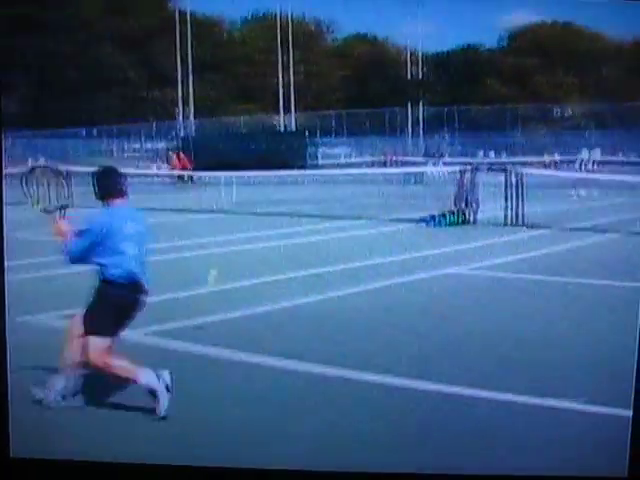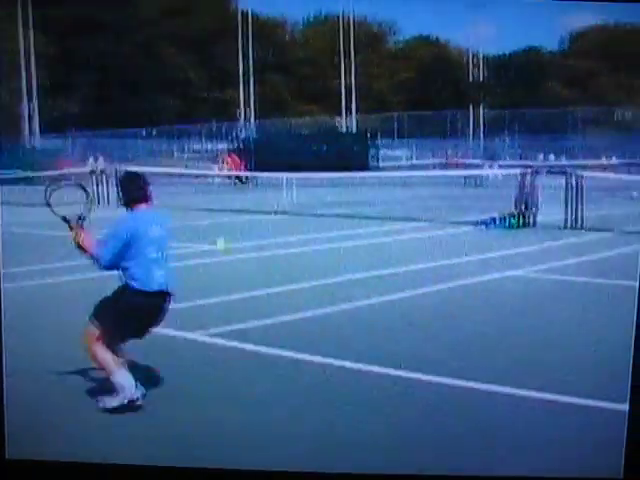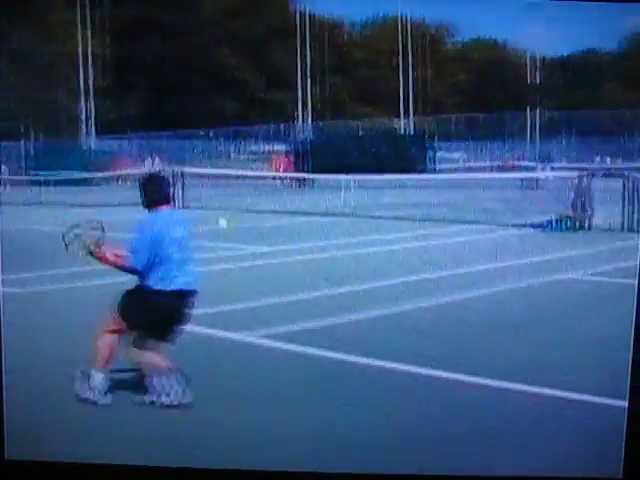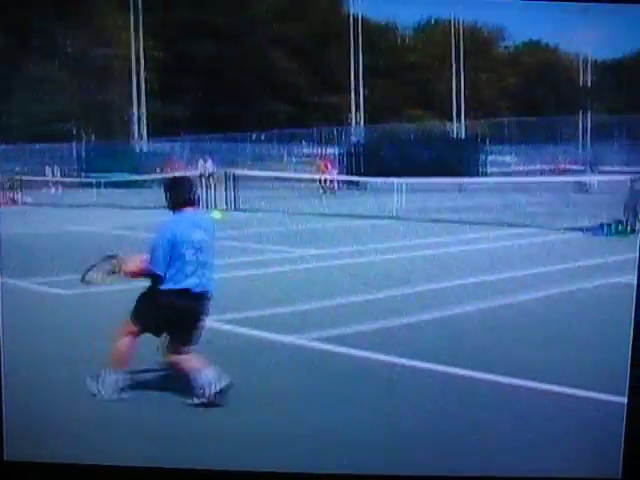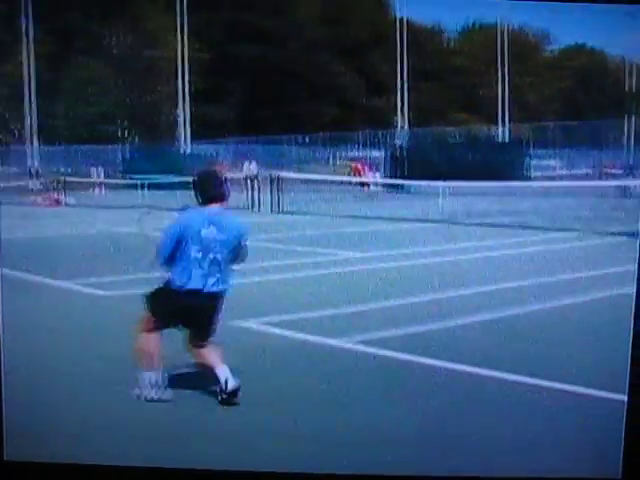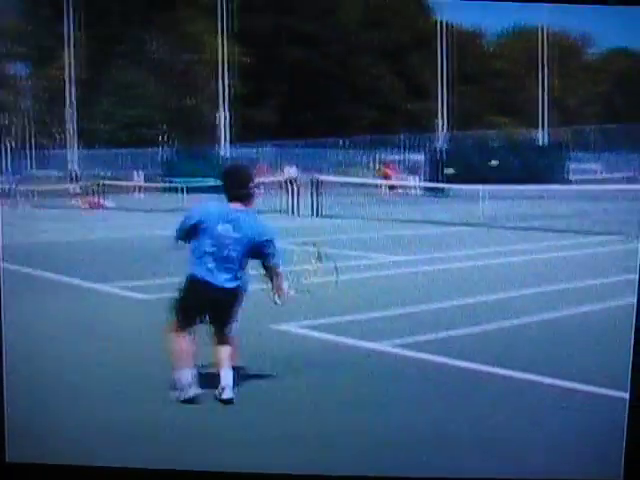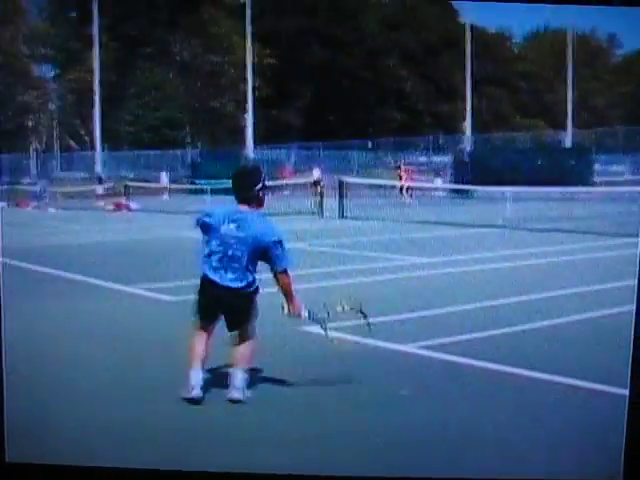
dt=0.1s
person 1, frame 1
left shoulder: (103, 219)
right shoulder: (137, 217)
left elbow: (73, 251)
left wrist: (64, 231)
right wrist: (74, 234)
left hip: (115, 290)
right hip: (133, 290)
left knee: (95, 356)
right knee: (80, 327)
left ankle: (153, 380)
right ankle: (61, 387)
person 1, frame 2
left shoulder: (127, 223)
right shoulder: (160, 221)
left elbow: (104, 259)
left wrist: (85, 242)
right wrist: (94, 243)
left hip: (137, 296)
right hip: (159, 300)
left knee: (93, 339)
right knee: (109, 341)
left ankle: (127, 387)
right ankle: (128, 389)
person 1, frame 3
left shoulder: (149, 225)
right shoulder: (180, 221)
left elbow: (137, 266)
left wrist: (109, 257)
right wrist: (118, 254)
left hip: (156, 295)
right hip: (183, 299)
left knee: (110, 329)
right knee: (141, 346)
left ankle: (96, 386)
right ankle: (171, 389)
person 1, frame 4
left shoulder: (170, 226)
right shoulder: (207, 224)
left elbow: (157, 270)
left wrist: (134, 268)
right wrist: (145, 260)
left hip: (170, 296)
right hip: (198, 301)
left knee: (128, 333)
right knee: (178, 352)
left ankle: (111, 384)
right ankle: (211, 379)
person 1, frame 5
left shoulder: (185, 219)
right shoulder: (236, 226)
left elbow: (163, 257)
right elbow: (239, 256)
left wrist: (178, 255)
left hip: (176, 294)
right hip: (211, 299)
left knee: (147, 330)
right knee: (202, 344)
left ankle: (152, 384)
right ankle: (226, 378)
person 1, frame 6
left shoulder: (205, 211)
right shoulder: (259, 229)
left elbow: (181, 235)
right elbow: (271, 265)
right wrist: (278, 284)
left hip: (198, 285)
right hip: (230, 293)
left knee: (179, 331)
right knee: (223, 336)
left ankle: (187, 383)
right ankle: (226, 385)
person 1, frame 7
left shoulder: (215, 213)
right shoulder: (266, 230)
left elbow: (201, 224)
right elbow: (281, 273)
right wrist: (292, 303)
left hip: (209, 286)
right hip: (240, 292)
left knee: (202, 331)
right knee: (245, 335)
left ankle: (194, 383)
right ankle: (237, 386)
